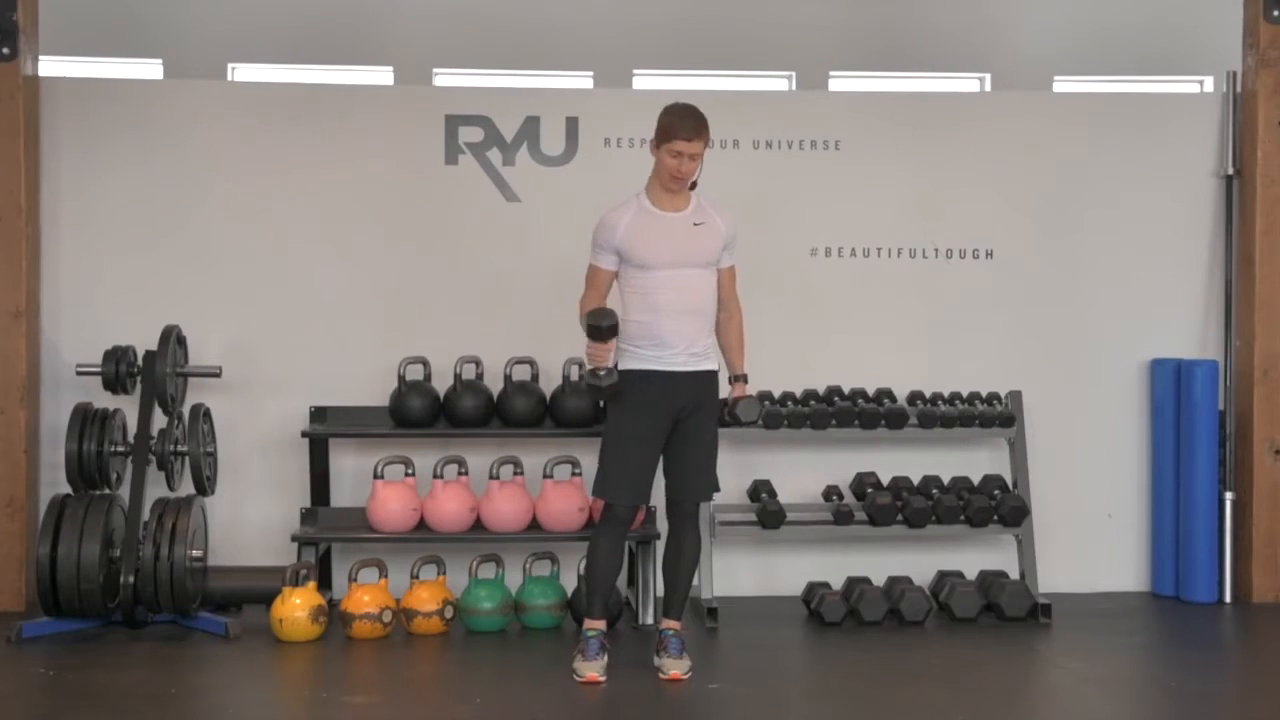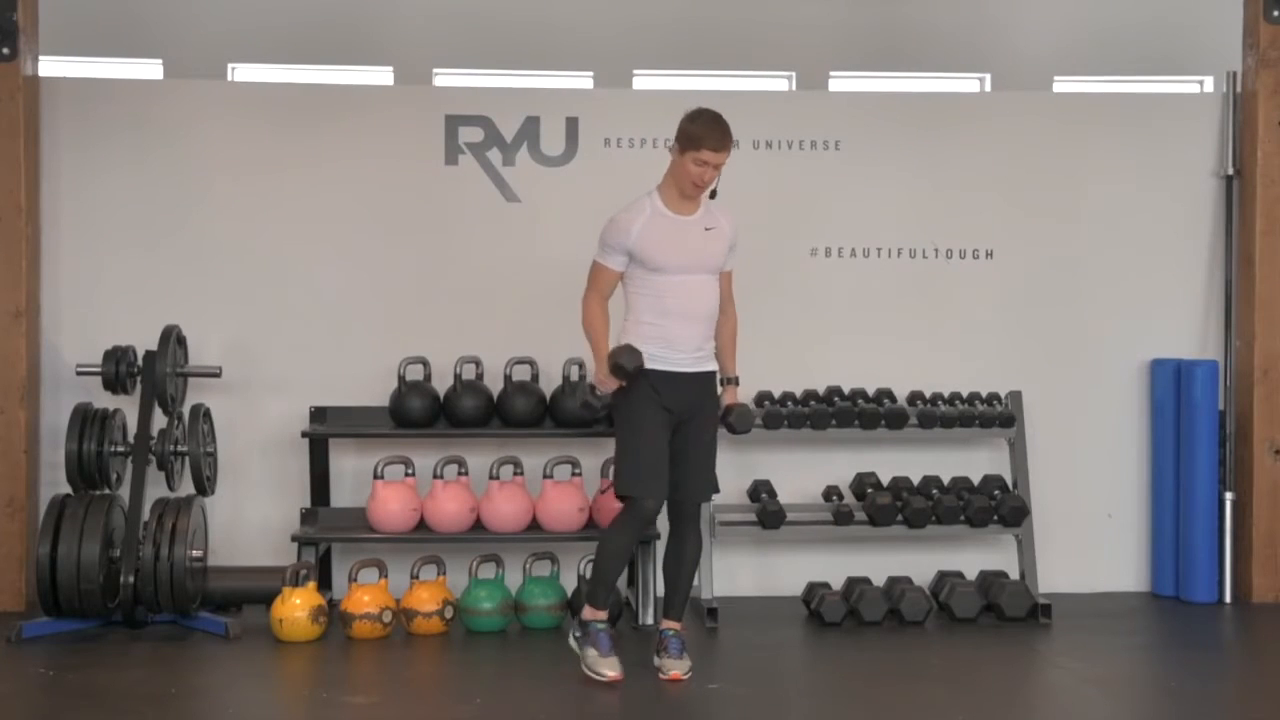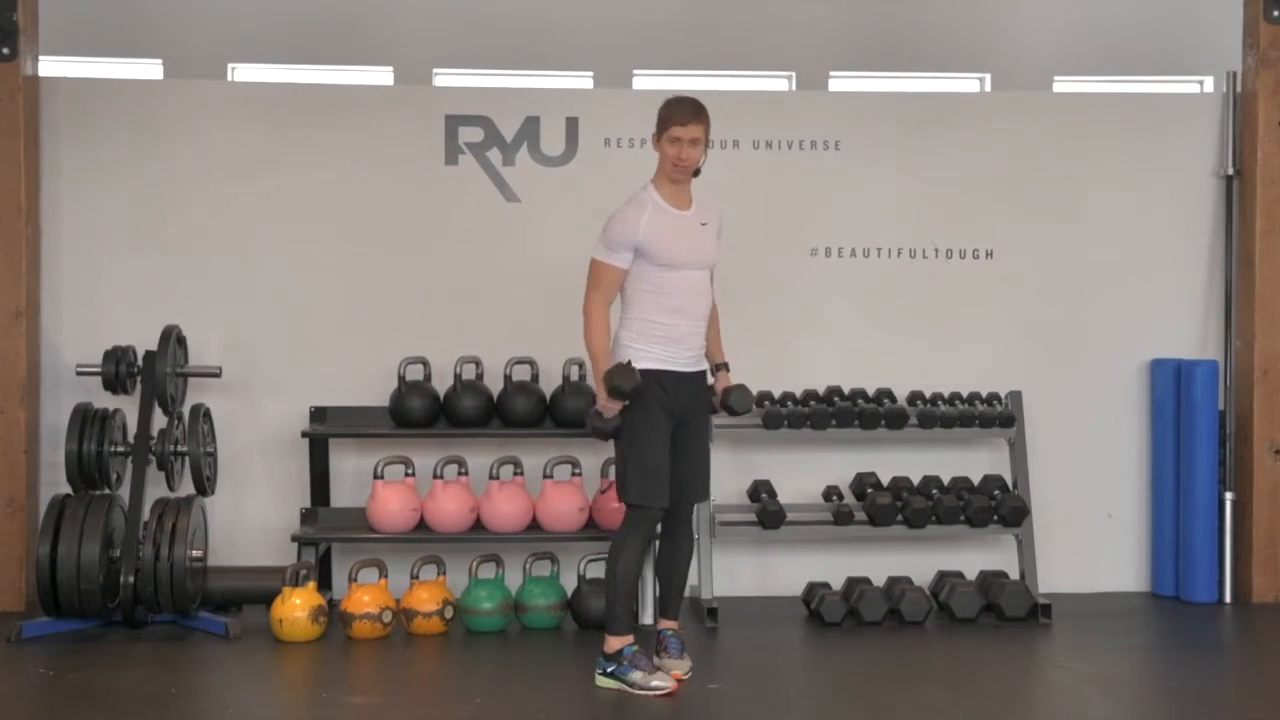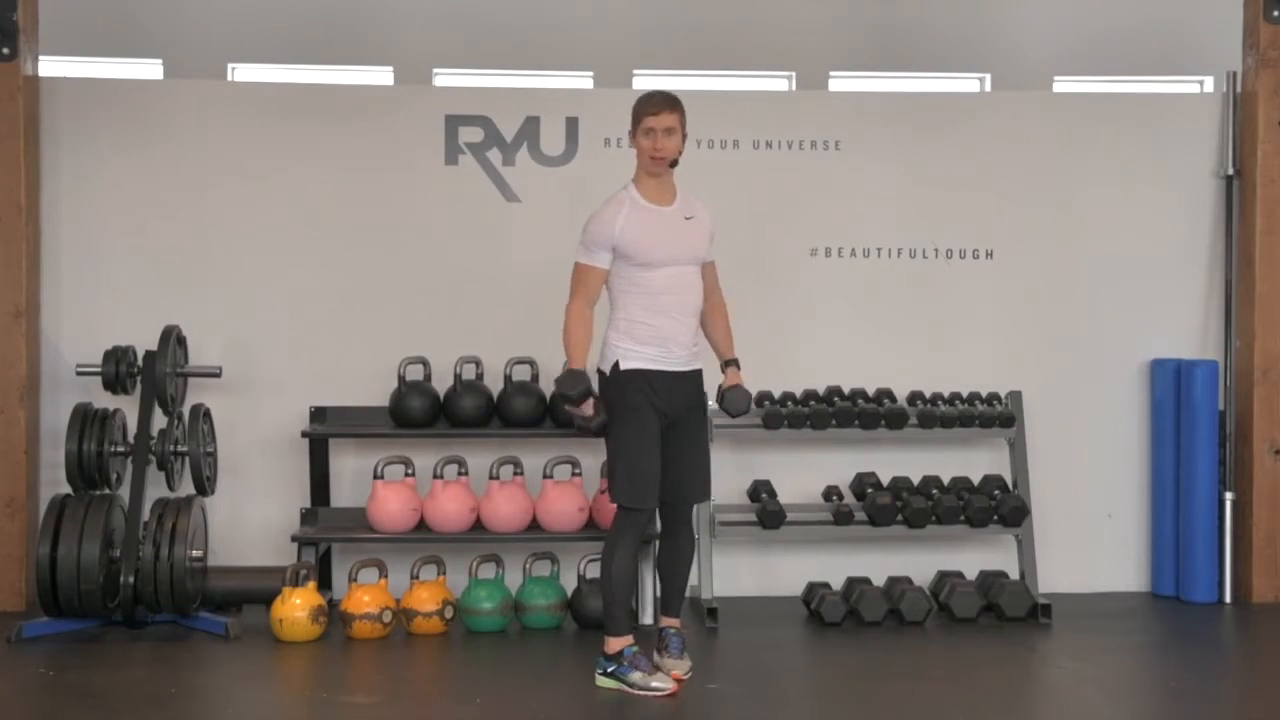
dt=0.4s
person 1, frame 1
left shoulder: (718, 224)
right shoulder: (619, 222)
left elbow: (727, 306)
right elbow: (593, 296)
left wrist: (739, 377)
right wrist: (596, 340)
left hip: (699, 382)
right hip: (639, 380)
left knee: (685, 510)
right knee: (619, 508)
left ankle: (671, 630)
right ankle: (594, 631)
person 1, frame 2
left shoulder: (723, 227)
right shoulder: (631, 222)
right elbow: (595, 298)
left wrist: (729, 378)
right wrist: (603, 361)
left hip: (699, 383)
right hip: (645, 380)
left knee: (688, 511)
right knee: (643, 503)
left ankle: (671, 631)
right ankle: (592, 619)
person 1, frame 3
left shoulder: (707, 219)
right shoulder: (632, 216)
right elbow: (596, 301)
left wrist: (719, 365)
right wrist: (603, 377)
left hip: (691, 380)
right hip: (644, 379)
left knee: (682, 511)
right knee: (645, 511)
left ankle: (668, 629)
right ankle: (615, 651)
person 1, frame 4
left shoulder: (698, 215)
right shoulder: (612, 217)
right elbow: (581, 304)
left wrist: (730, 362)
right wrist: (577, 379)
left hip: (687, 380)
right hip: (633, 379)
left knee: (680, 513)
right knee: (634, 513)
left ankle: (670, 627)
right ankle: (615, 652)
